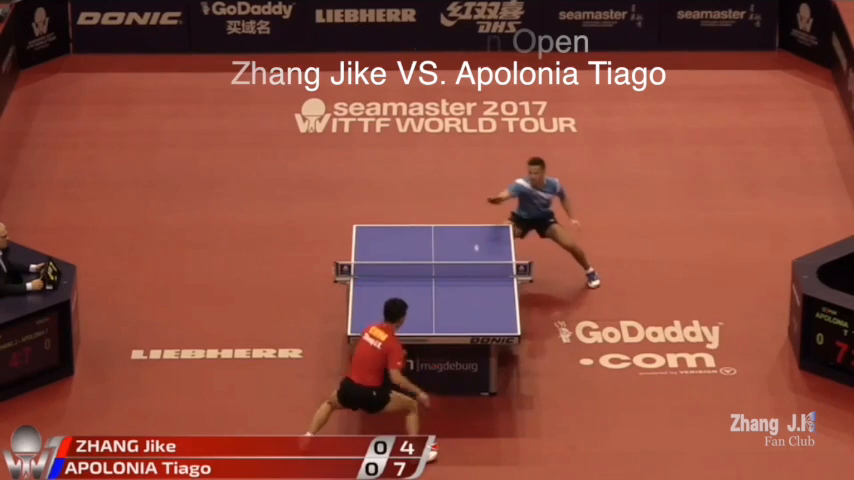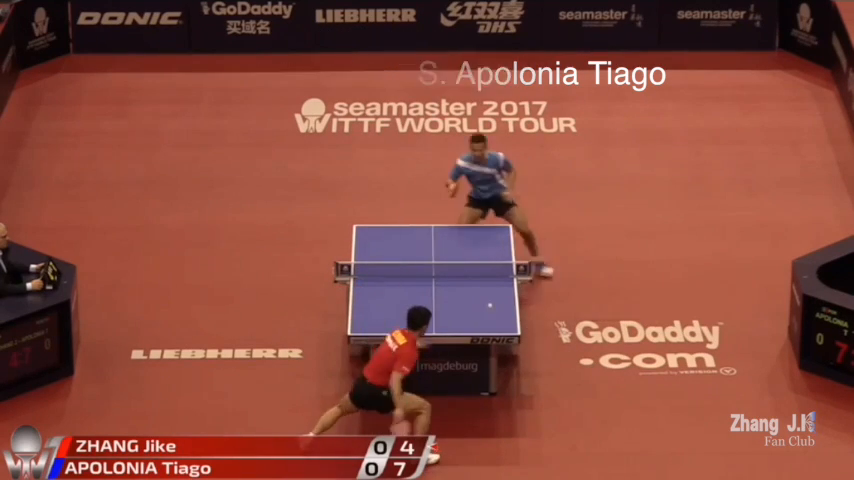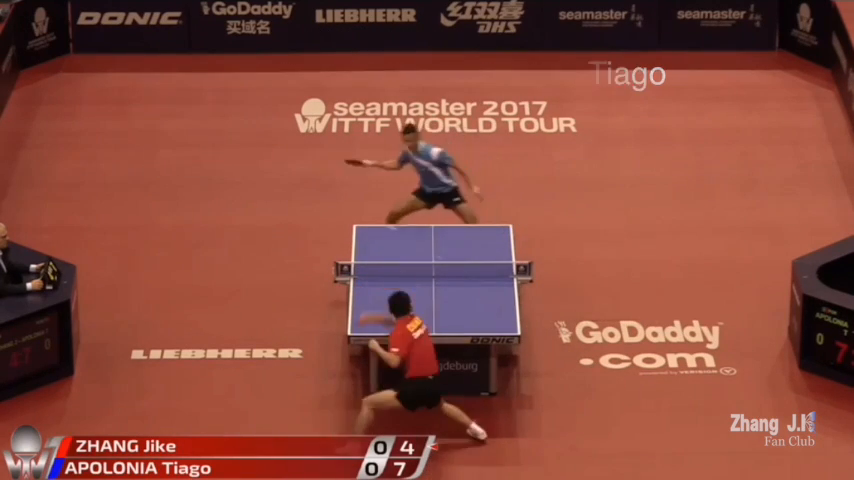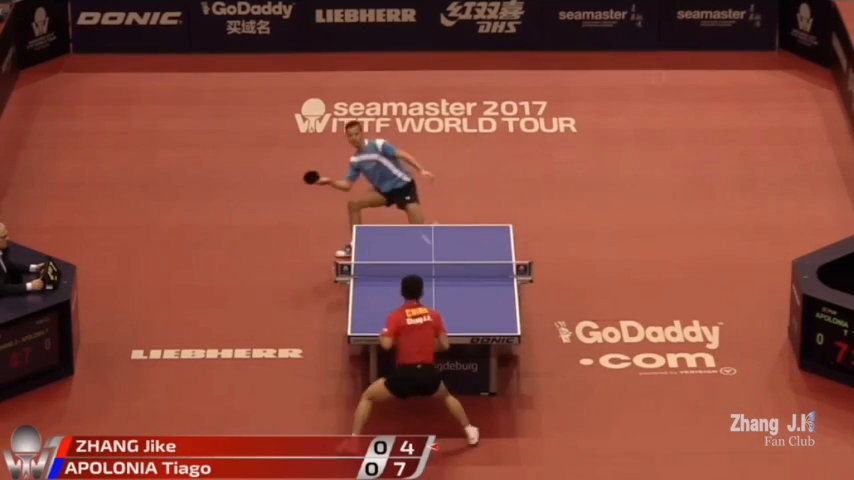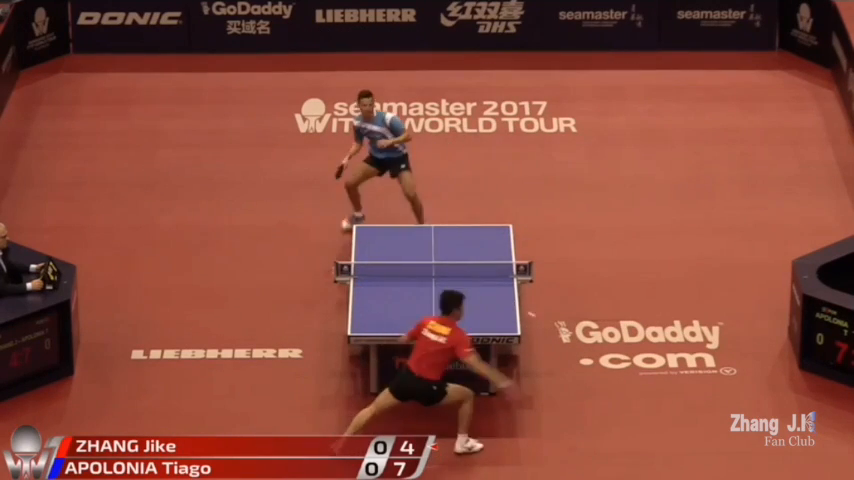
dt=0.3s
person 1, frame 1
left shoulder: (370, 329)
right shoulder: (394, 345)
right elbow: (396, 378)
right wrist: (419, 393)
left hip: (349, 387)
right hip: (371, 395)
left knee: (329, 403)
right knee: (412, 406)
left ankle: (308, 438)
person 1, frame 2
left shoulder: (395, 334)
right shoulder: (410, 352)
right elbow: (394, 381)
right wrist: (399, 410)
left hip: (362, 386)
right hip: (380, 393)
left knee: (340, 408)
right knee: (425, 408)
left ankle: (311, 438)
person 1, frame 3
left shoulder: (400, 333)
right shoulder: (417, 320)
left elbow: (394, 362)
left wrist: (377, 348)
right wrist: (377, 318)
left hip: (415, 386)
right hip: (433, 385)
left knee: (368, 403)
right knee: (441, 404)
right ankle: (474, 428)
person 1, frame 4
left shoulder: (397, 316)
right shoulder: (433, 315)
left elbow: (386, 344)
right elbow: (445, 345)
left wrist: (383, 335)
left hip: (404, 373)
right hip: (427, 374)
left knee: (366, 398)
right knee: (445, 396)
right ankle: (470, 432)
person 1, frame 5
left shoulder: (425, 323)
right shoulder: (459, 336)
left elbow: (404, 340)
right elbow: (474, 364)
right wrist: (499, 380)
left hip: (406, 379)
right hip: (429, 387)
left knee: (374, 408)
right knee: (468, 397)
left ankle: (343, 442)
right ankle: (462, 442)
person 2, frame 1
left shoulder: (554, 184)
right shoulder: (522, 185)
left elbow: (563, 199)
right elbow: (505, 194)
left wrist: (571, 218)
right wrist: (497, 198)
left hip: (544, 217)
right hip: (522, 218)
left knee: (570, 245)
left ankle: (590, 272)
person 2, frame 2
left shoulder: (498, 158)
right shoulder: (462, 163)
left elbow: (511, 171)
right elbow: (451, 180)
left wrist: (509, 190)
right wrist: (452, 186)
left hip: (500, 196)
right hip: (477, 197)
left knee: (525, 231)
left ankle: (538, 261)
person 2, frame 3
left shoulder: (434, 153)
right shoulder: (408, 152)
left elbow: (457, 168)
right elbow: (396, 165)
left wrist: (472, 186)
right wrist: (374, 164)
left hip: (448, 191)
right hip: (427, 191)
left knee: (473, 225)
right knee: (394, 214)
person 2, frame 4
left shoulder: (379, 146)
right shoulder: (355, 160)
left elbow: (404, 155)
right elbow: (347, 186)
left wrist: (421, 170)
right wrist: (329, 182)
left hip: (403, 187)
right hip: (384, 189)
right knee: (353, 205)
person 2, frame 5
left shoulder: (388, 118)
right shoulder: (358, 122)
left elbow: (408, 136)
right elbow: (358, 143)
left wrist: (390, 141)
right wrist: (348, 157)
left hip: (397, 157)
right hip: (376, 158)
left knee: (411, 195)
right knee: (349, 184)
right ankle: (358, 215)
